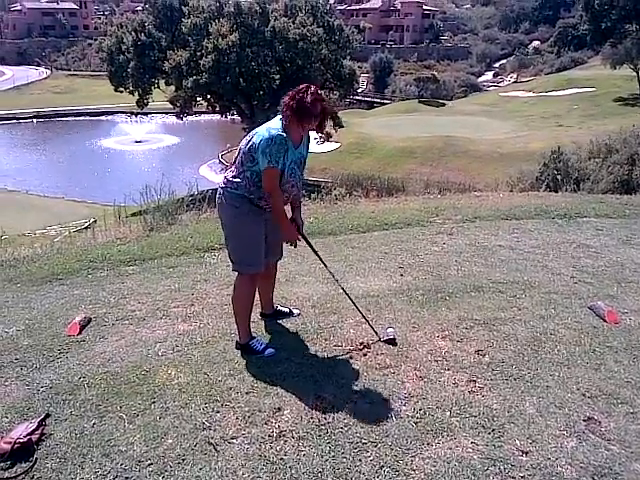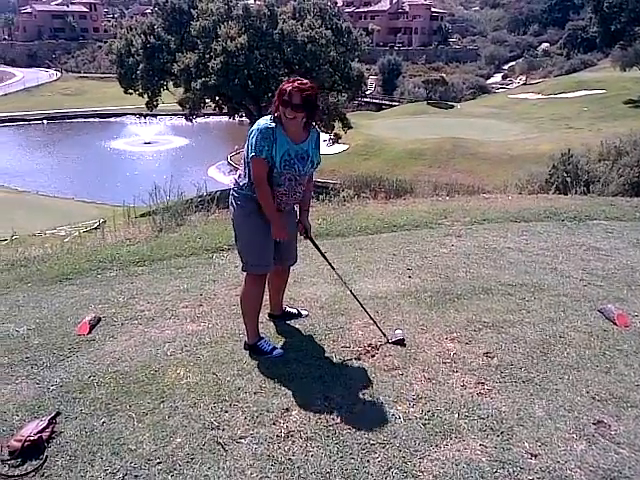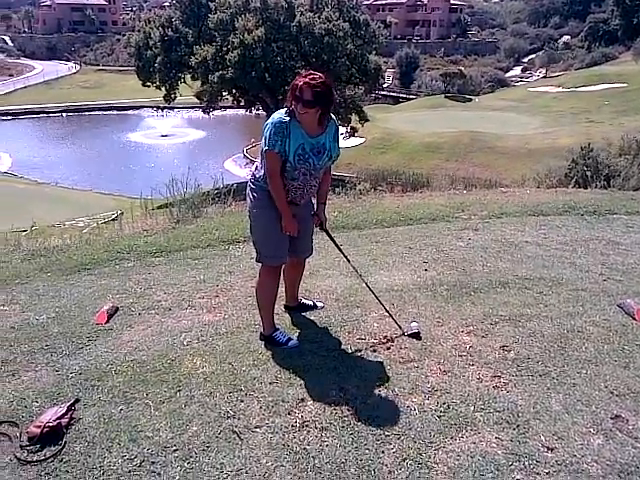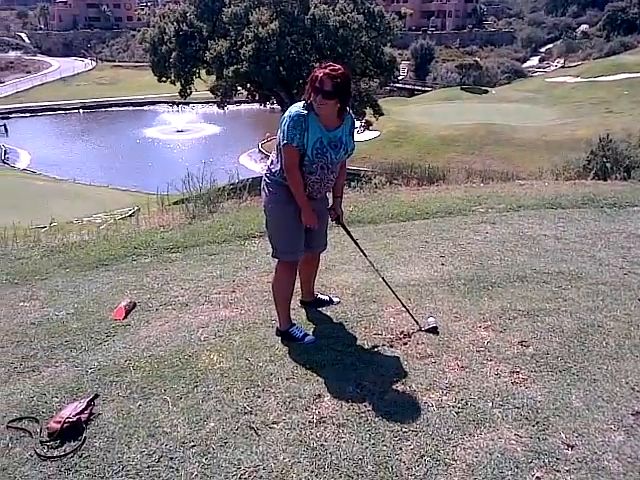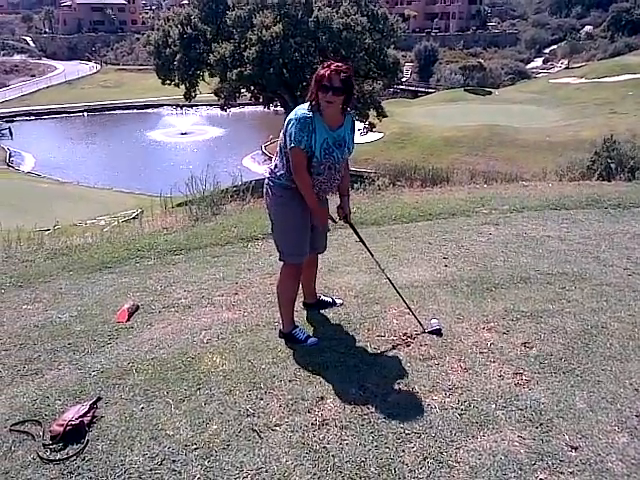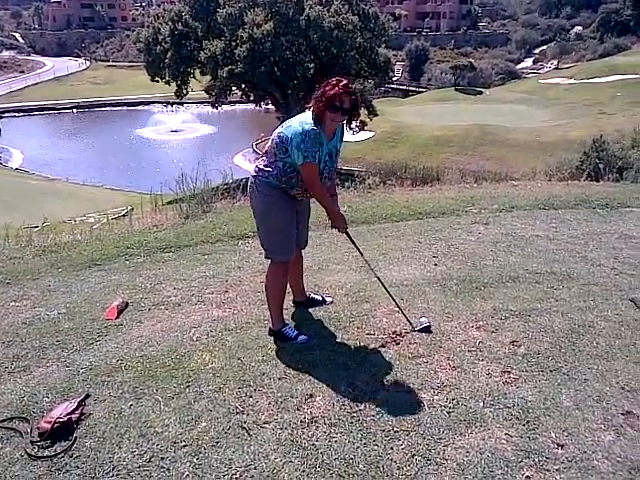
dt=0.4s
person 1, frame 1
left shoulder: (301, 136)
right shoulder: (273, 138)
left elbow: (295, 177)
right elbow: (272, 189)
left wrist: (297, 212)
right wrist: (286, 225)
left hip: (266, 204)
right hip: (240, 204)
left knee: (269, 261)
right knee: (250, 271)
left ankle: (268, 309)
right ankle: (244, 338)
person 1, frame 2
left shoulder: (312, 134)
right shoulder: (265, 130)
left elbow: (307, 176)
right elbow: (259, 181)
left wrist: (304, 214)
right wrist: (275, 221)
left hip: (284, 207)
right hip: (252, 205)
left knee: (283, 263)
right knee: (258, 271)
left ankle: (277, 310)
right ankle: (253, 338)
person 1, frame 3
left shoulder: (331, 127)
right shoulder: (279, 124)
left elbow: (325, 169)
right elbow: (273, 175)
left wrist: (320, 206)
right wrist: (286, 215)
left hip: (301, 200)
right hip: (268, 198)
left knee: (298, 255)
right knee: (272, 263)
left ankle: (293, 301)
right ankle: (268, 329)
person 1, frame 4
left shoulder: (347, 120)
right shoulder: (297, 117)
left elbow: (341, 163)
right elbow: (291, 168)
left wrist: (337, 200)
right wrist: (305, 209)
left hip: (316, 194)
right hip: (284, 192)
left knee: (313, 250)
right knee: (289, 258)
left ankle: (309, 297)
right ankle: (284, 325)
person 1, frame 5
left shoulder: (348, 120)
right shoulder: (302, 119)
left elbow: (343, 162)
right elbow: (299, 172)
left wrist: (344, 199)
right wrist: (318, 210)
left hip: (315, 193)
right hip: (287, 193)
left knee: (312, 251)
right knee: (294, 260)
left ankle: (311, 298)
right ankle: (288, 327)
person 1, frame 6
left shoulder: (335, 128)
right shoulder: (306, 132)
left elbow: (328, 167)
right elbow: (313, 182)
left wrist: (334, 200)
right wrist: (334, 214)
left hip: (295, 191)
right hip: (271, 191)
left knee: (296, 248)
right knee: (281, 257)
left ankle: (300, 296)
right ankle: (277, 325)
